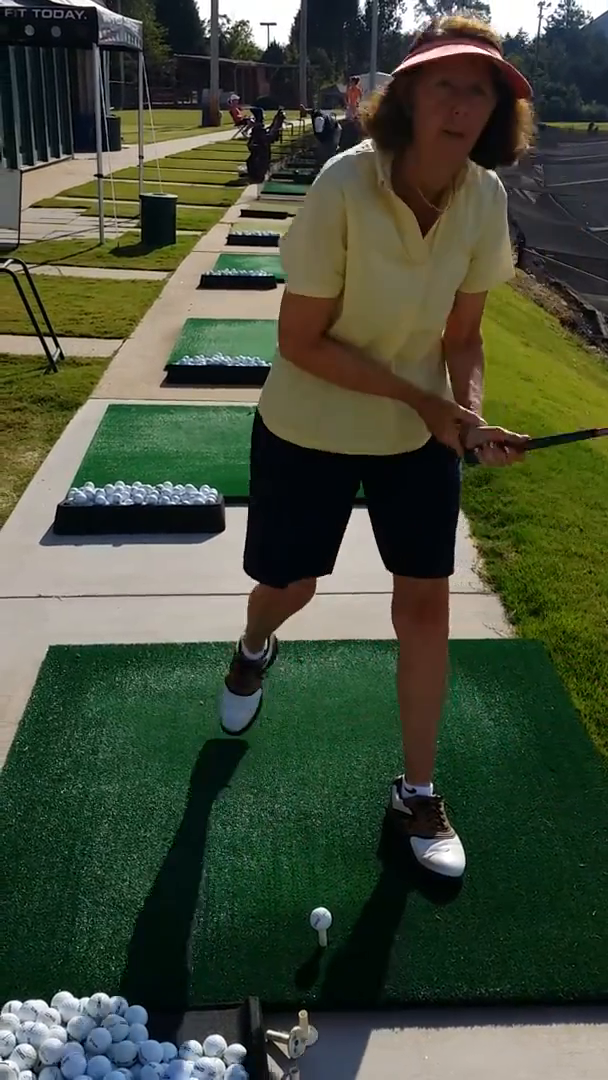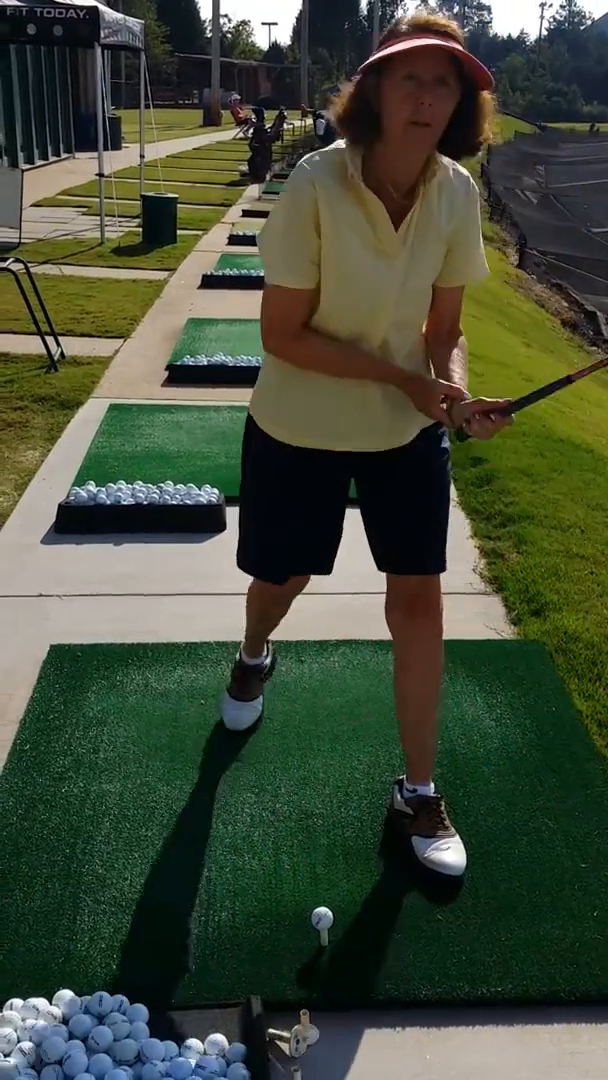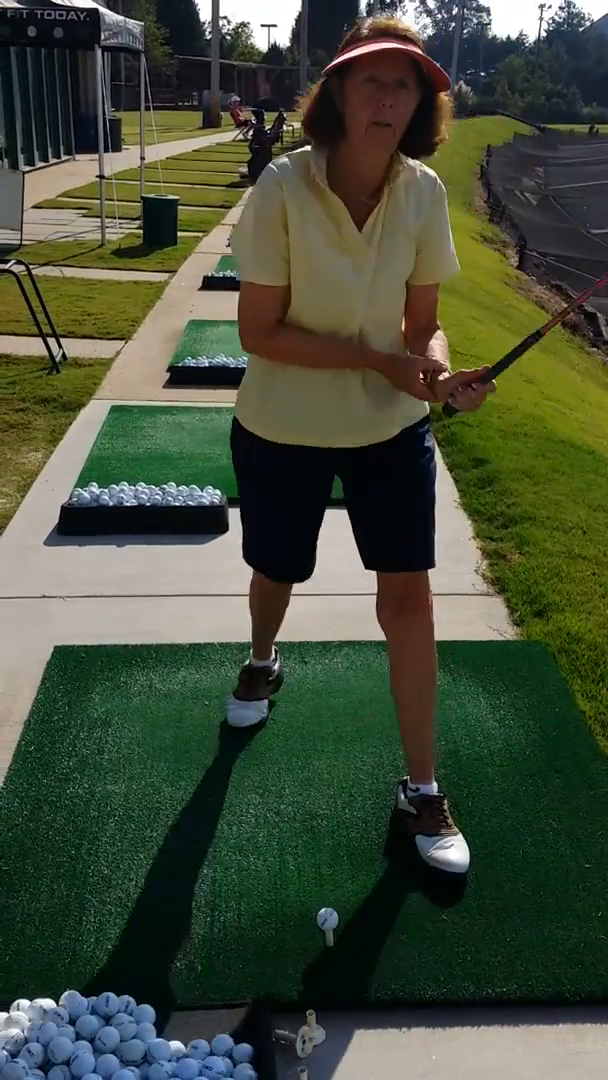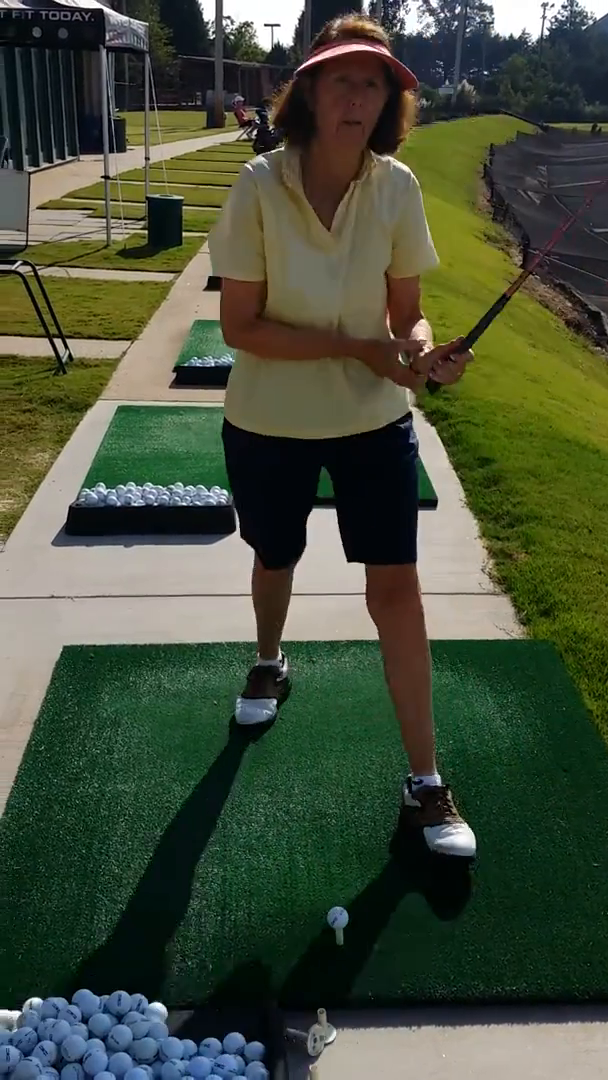
dt=0.1s
person 1, frame 1
left shoulder: (485, 198)
right shoulder: (342, 187)
left elbow: (463, 336)
right elbow: (300, 341)
left wrist: (469, 413)
right wrist: (421, 398)
left hip: (419, 429)
right hip: (307, 430)
left knee: (426, 607)
right knee: (286, 587)
left ankle: (417, 792)
right ankle: (255, 650)
person 1, frame 2
left shoulder: (456, 192)
right shoulder: (316, 184)
left elbow: (444, 327)
right elbow: (283, 335)
left wrist: (457, 389)
right wrist: (403, 375)
left hip: (408, 431)
right hip: (297, 430)
left knee: (419, 603)
right knee: (279, 576)
left ankle: (417, 790)
right ankle: (254, 654)
person 1, frame 3
left shoulder: (424, 192)
right shoulder: (283, 186)
left elbow: (421, 319)
right elbow: (260, 332)
left wrist: (437, 366)
right wrist: (378, 358)
left hip: (390, 425)
right hip: (280, 428)
left knee: (407, 599)
right knee: (276, 573)
left ankle: (421, 789)
right ankle: (263, 659)
person 1, frame 4
left shoulder: (397, 186)
right shoulder: (259, 186)
left elbow: (405, 309)
right elbow: (241, 326)
left wrist: (425, 349)
right wrist: (357, 346)
left hip: (374, 420)
right hip: (270, 421)
left knee: (397, 591)
right knee: (275, 560)
left ankle: (425, 783)
right ankle: (269, 661)
